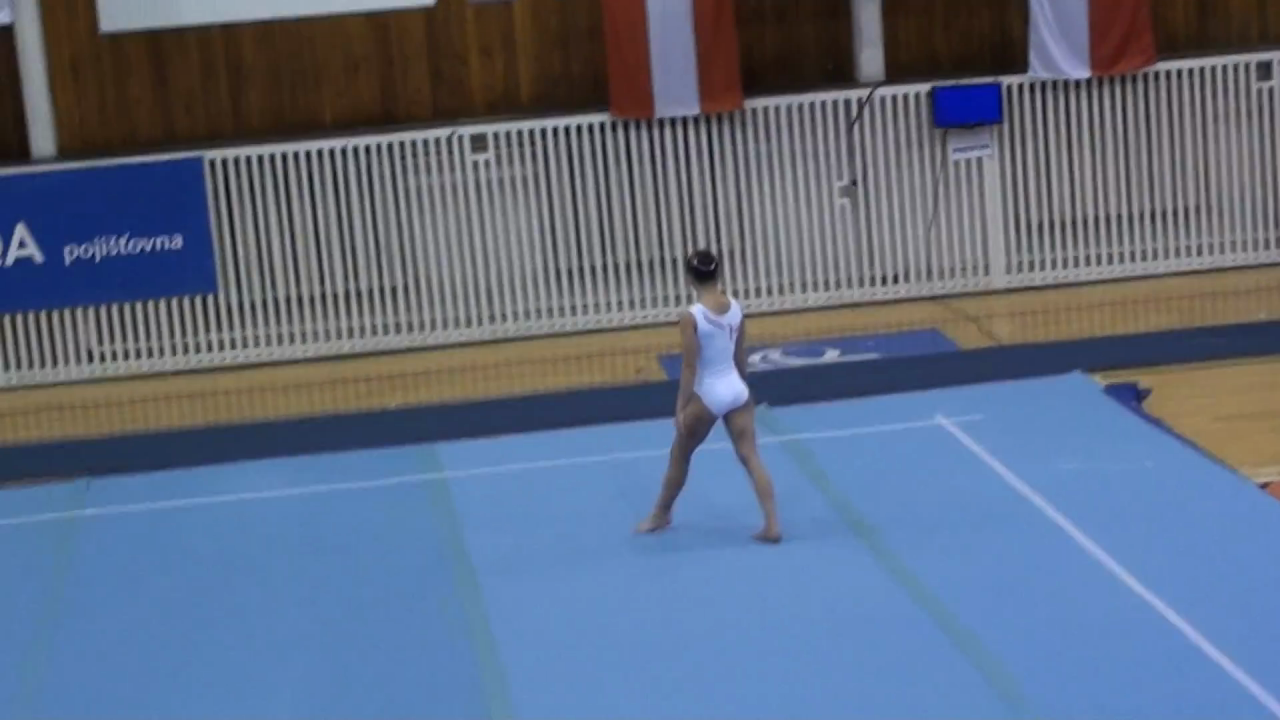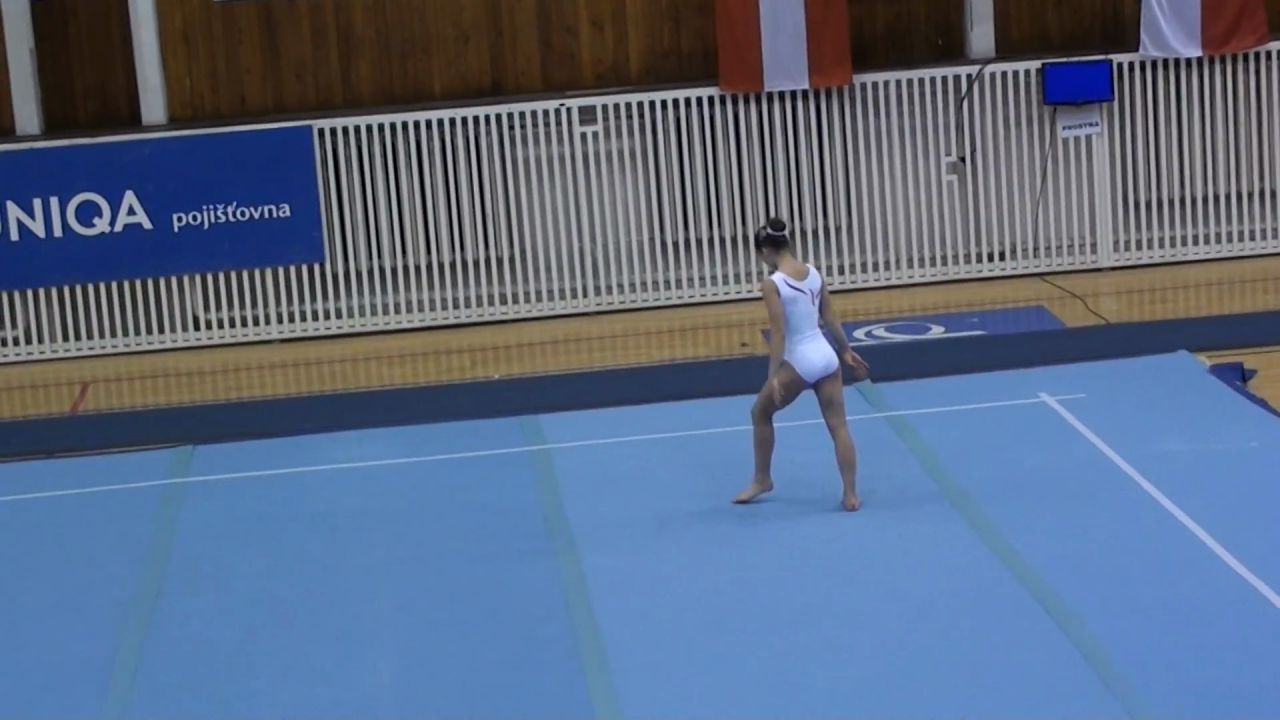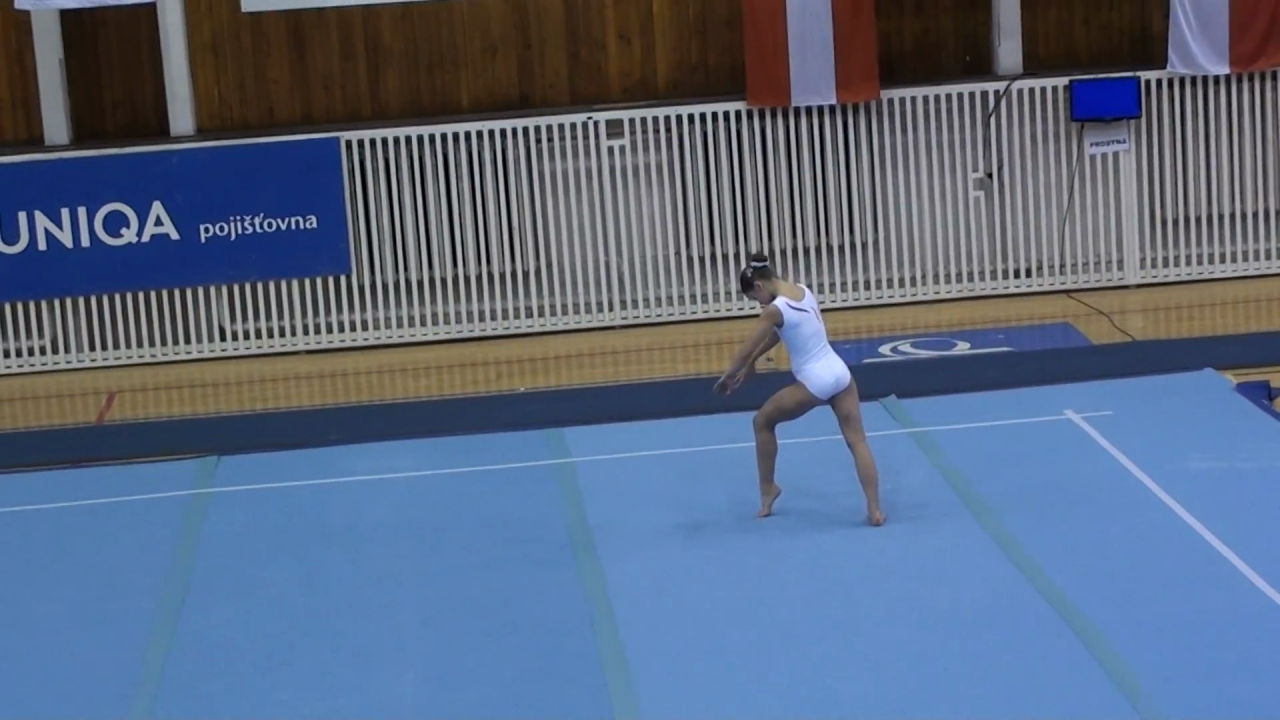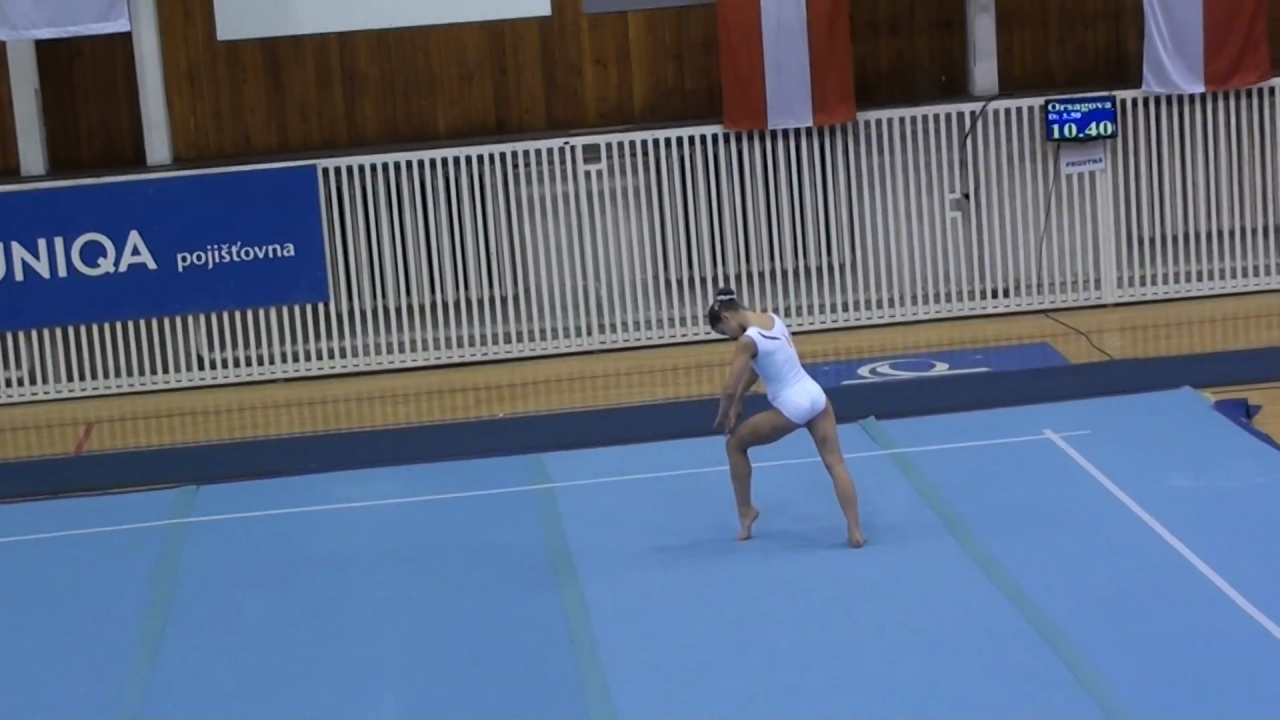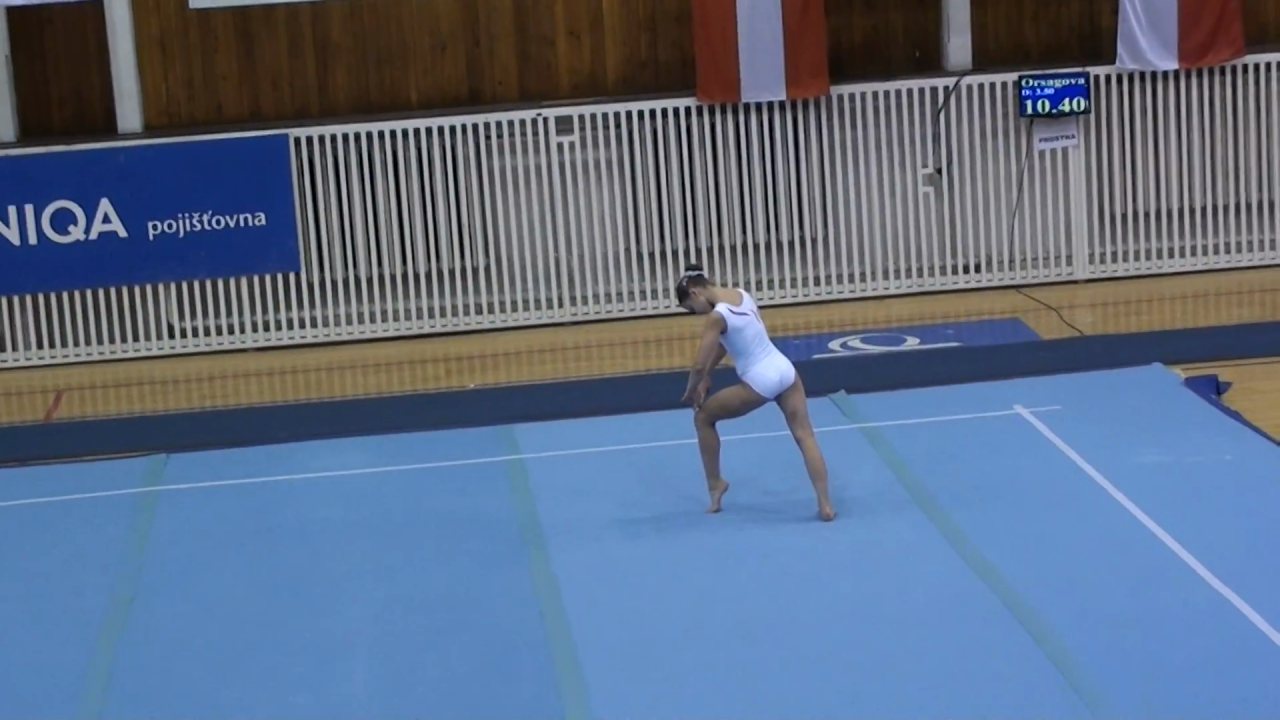
dt=0.7s
person 1, frame 1
left shoulder: (690, 316)
right shoulder: (734, 307)
left elbow: (690, 367)
right elbow: (739, 356)
left wrist: (680, 409)
left hip: (710, 395)
right hip: (736, 391)
left knee: (679, 455)
right knee: (750, 458)
left ankle: (661, 514)
right ankle: (772, 525)
person 1, frame 2
left shoulder: (771, 284)
right shoulder: (813, 273)
left elbow: (778, 332)
right elbow: (829, 319)
left wrist: (774, 375)
right wrist: (847, 351)
left hip: (800, 363)
right hip: (827, 357)
left knee: (760, 413)
right knee: (838, 425)
left ankle: (761, 480)
right ankle: (851, 495)
person 1, frame 3
left shoulder: (774, 310)
right shoulder: (804, 291)
left elbow: (745, 352)
left wrist: (728, 378)
right wrist: (753, 361)
left hip: (813, 383)
right hip: (840, 373)
left knee: (762, 421)
right knee: (858, 441)
left ankle: (768, 489)
right ankle: (875, 510)
person 1, frame 4
left shoulder: (747, 341)
right shoulder: (774, 320)
left elbow: (729, 390)
left wrist: (723, 417)
right wrist: (738, 401)
left hip: (791, 408)
right hip: (816, 397)
left knee: (735, 444)
right knee: (835, 463)
left ankle: (746, 511)
right ankle: (855, 531)
person 1, frame 5
left shoulder: (717, 316)
right shoulder: (742, 295)
left elbow: (699, 365)
left wrist: (691, 391)
right wrist: (706, 377)
left hip: (760, 383)
right hip: (785, 371)
left knee: (703, 417)
right knee: (805, 436)
left ankle: (715, 483)
right ankle: (825, 504)
